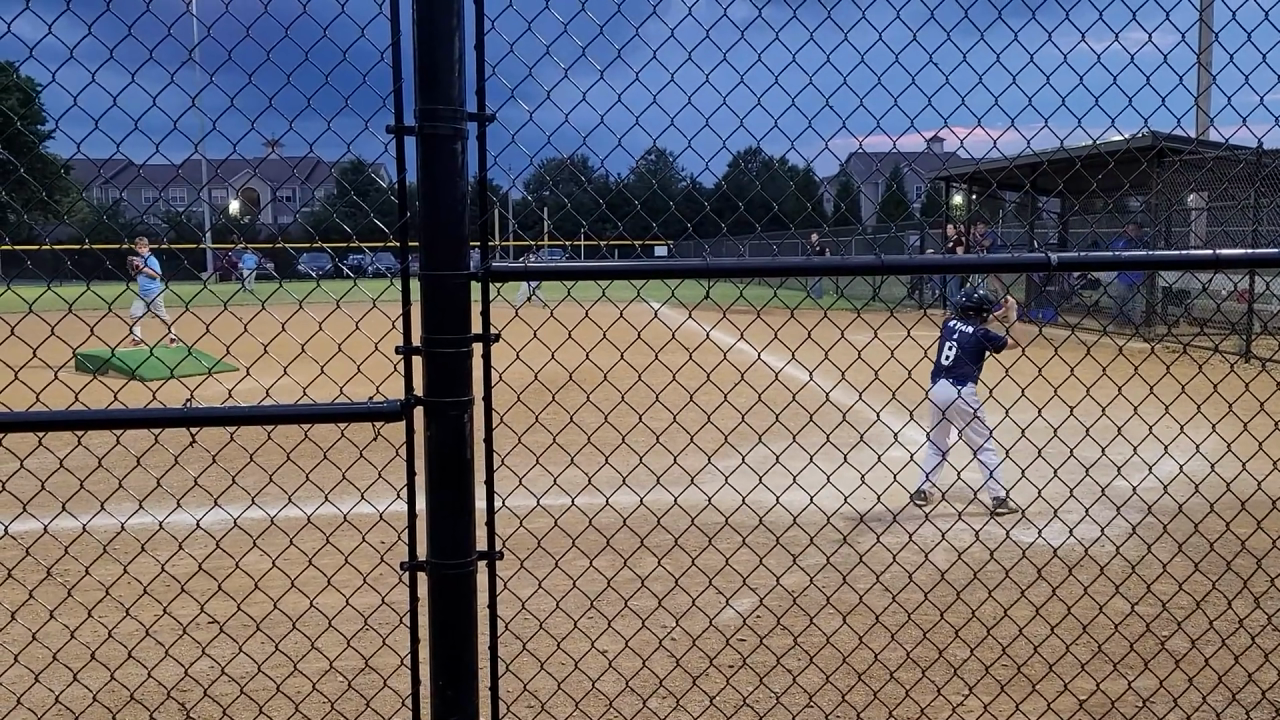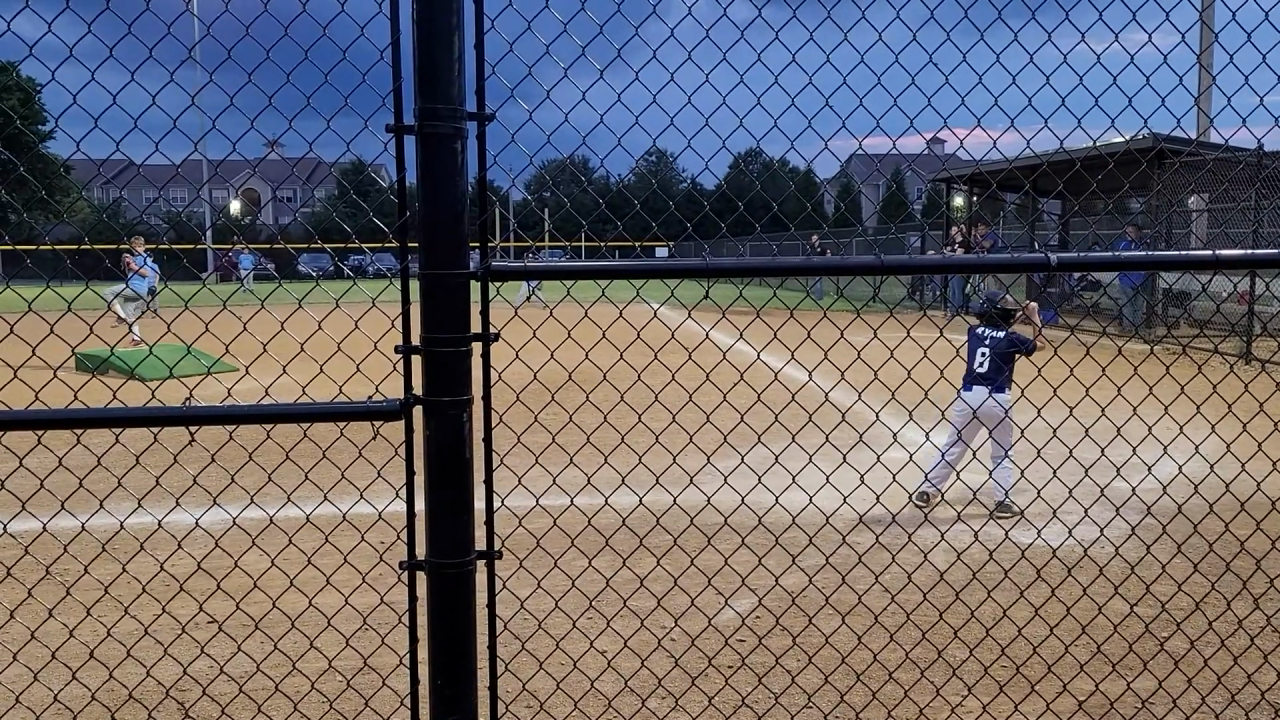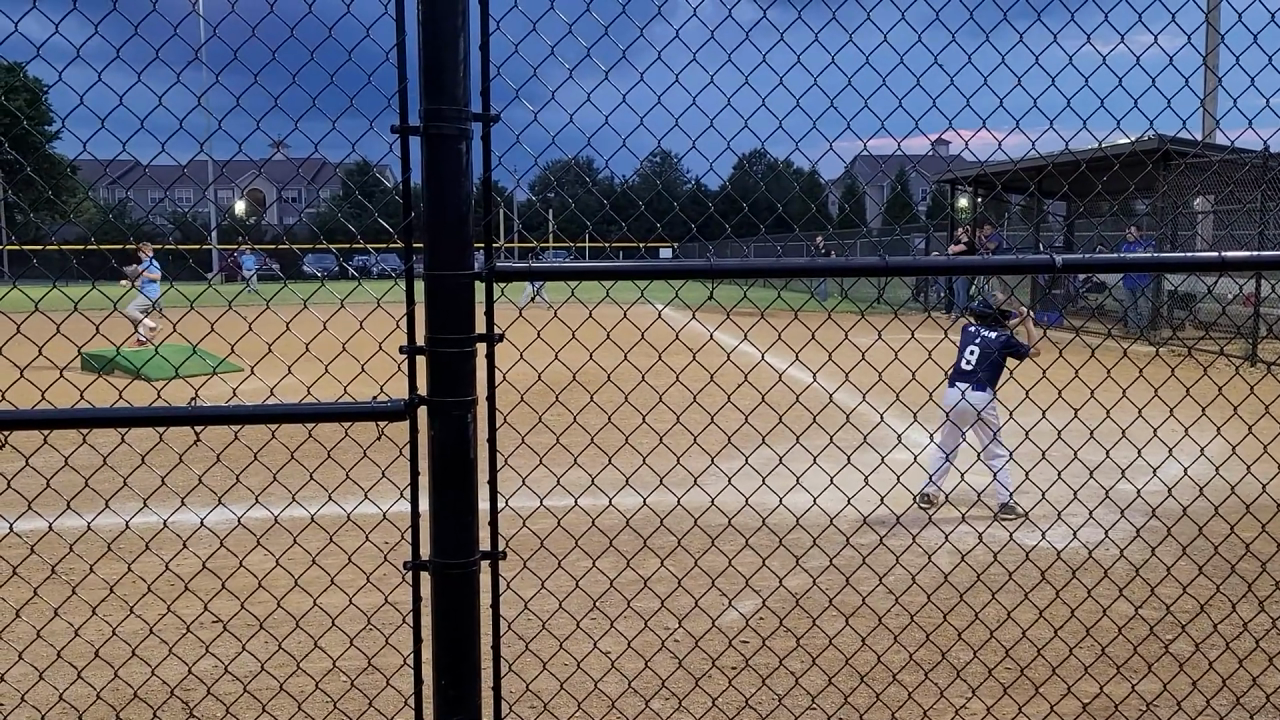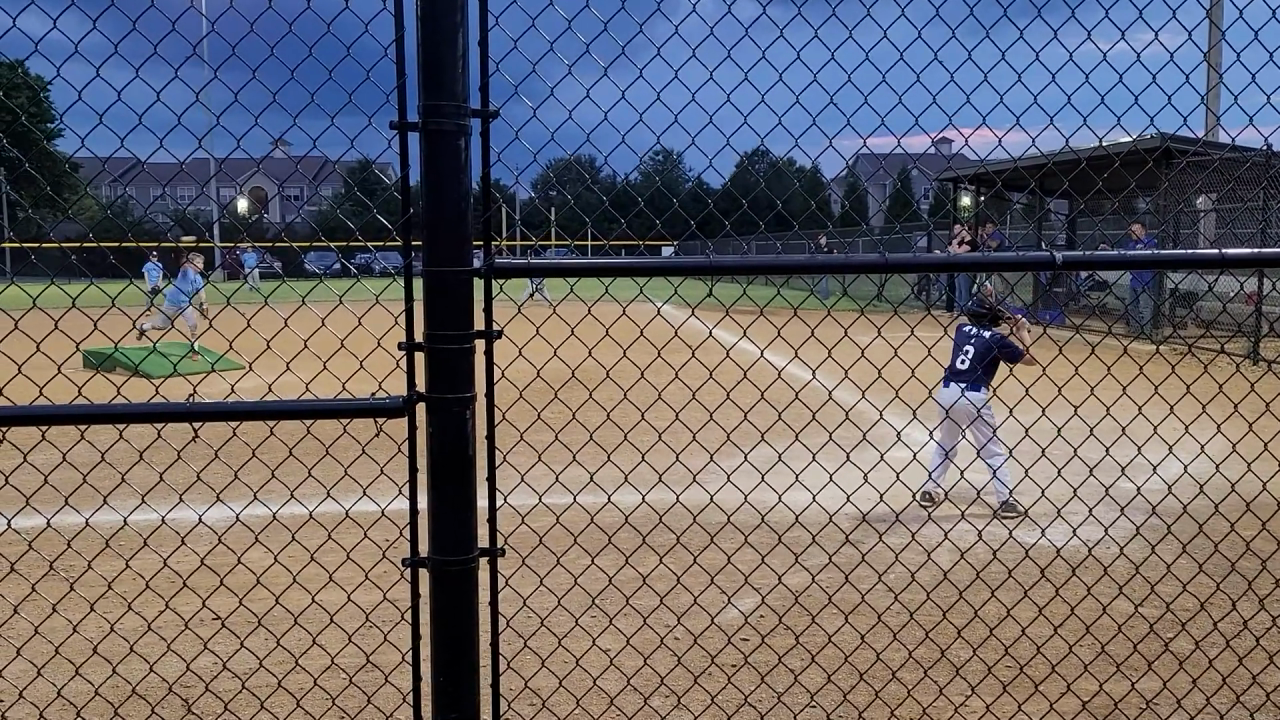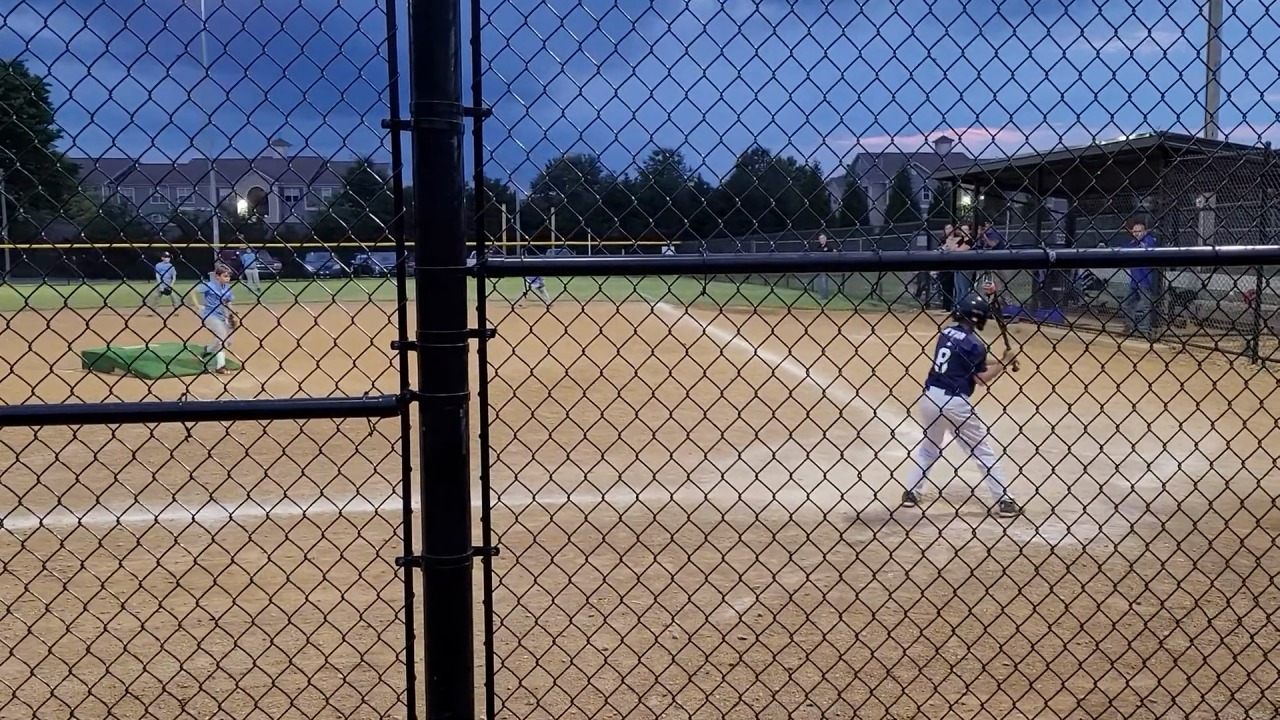
dt=0.5s
person 1, frame 1
left shoulder: (949, 323)
right shoulder: (981, 334)
right elbow: (1014, 342)
left wrist: (1001, 313)
right wrist: (1011, 314)
left hip: (938, 387)
right hip: (962, 391)
left knee: (936, 443)
right knee: (984, 446)
left ankle: (924, 490)
right ankle: (999, 497)
person 1, frame 2
left shoulder: (973, 331)
right shoulder: (1009, 338)
right elbow: (1040, 344)
left wrist: (1019, 316)
right wrist: (1033, 316)
left hip: (968, 395)
right hip: (996, 398)
left knee: (952, 447)
right knee: (1002, 452)
left ankle: (926, 491)
right ankle: (1004, 502)
person 1, frame 3
left shoulder: (968, 329)
right shoulder: (1004, 339)
right elbow: (1034, 351)
left wrist: (1014, 324)
right wrist: (1028, 322)
left hip: (953, 393)
right hip: (979, 396)
left knee: (945, 446)
right knee: (995, 452)
left ankle: (929, 493)
right ankle: (1006, 503)
person 1, frame 4
left shoulder: (961, 329)
right shoulder: (997, 339)
right elbow: (1030, 359)
left wrist: (1013, 332)
right wrist: (1022, 331)
left hip: (947, 392)
right hip: (973, 396)
left knee: (944, 445)
right knee: (993, 450)
left ankle: (929, 491)
right ankle: (1006, 502)
person 1, frame 5
left shoulder: (946, 333)
right shoulder: (974, 344)
right elbow: (980, 379)
left wrist: (994, 363)
right wrist: (1003, 365)
left hip: (929, 396)
right hip: (955, 401)
left knee: (928, 447)
right knee: (982, 449)
left ankle: (911, 492)
right ankle: (1004, 501)
